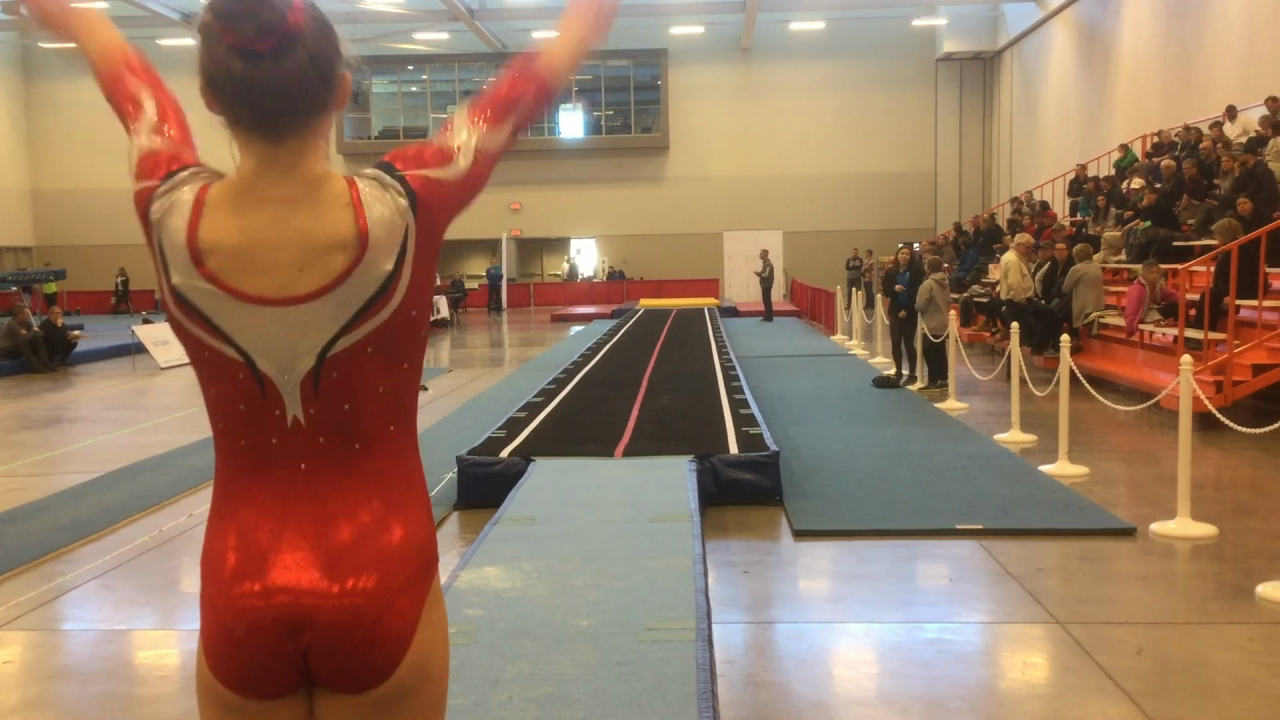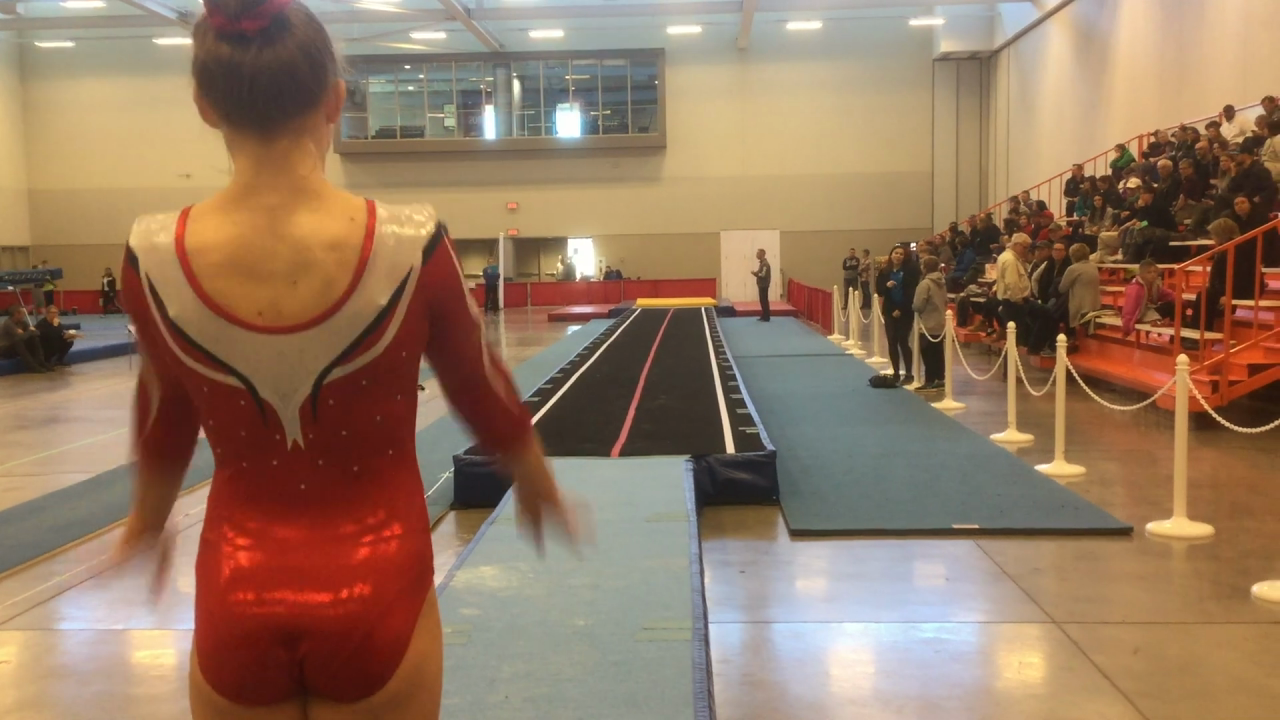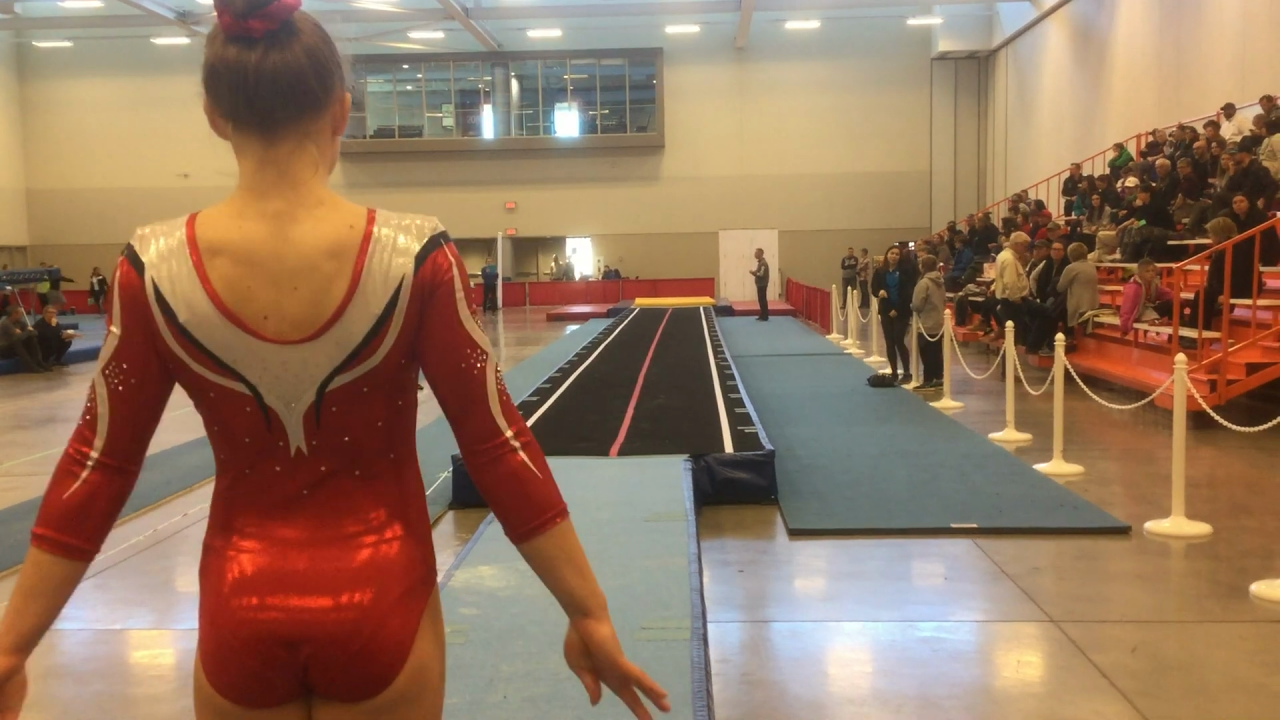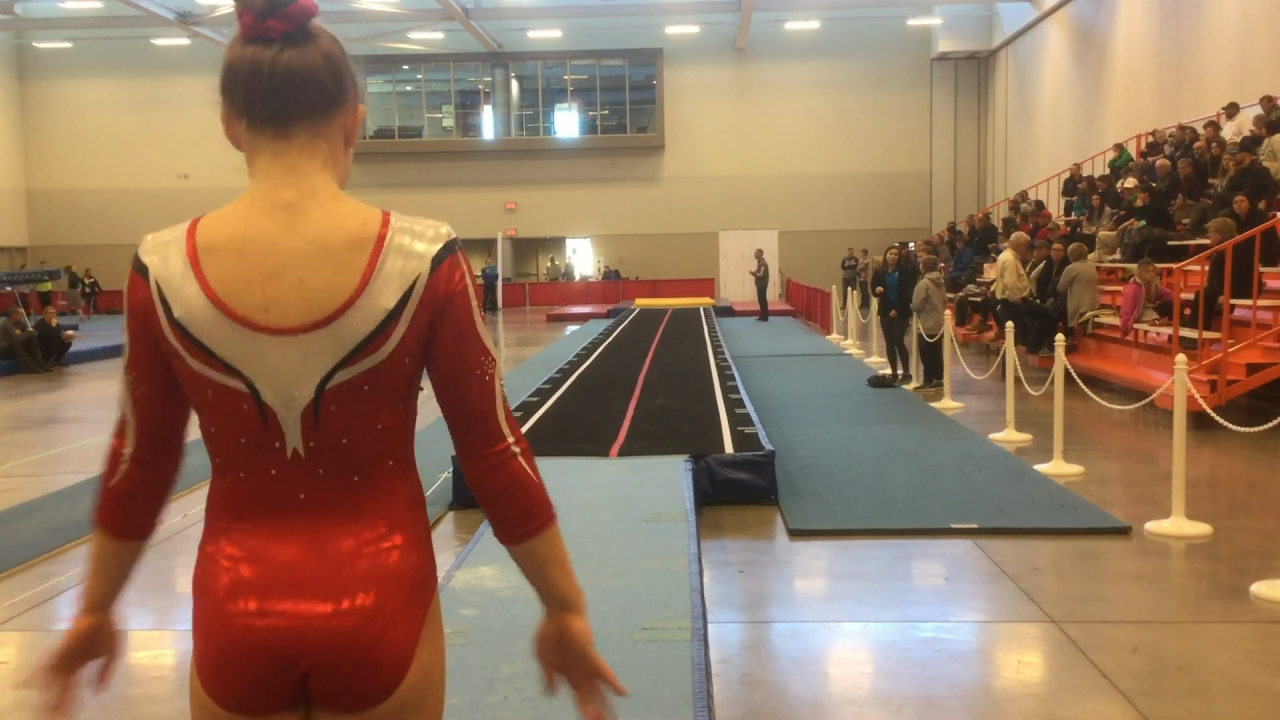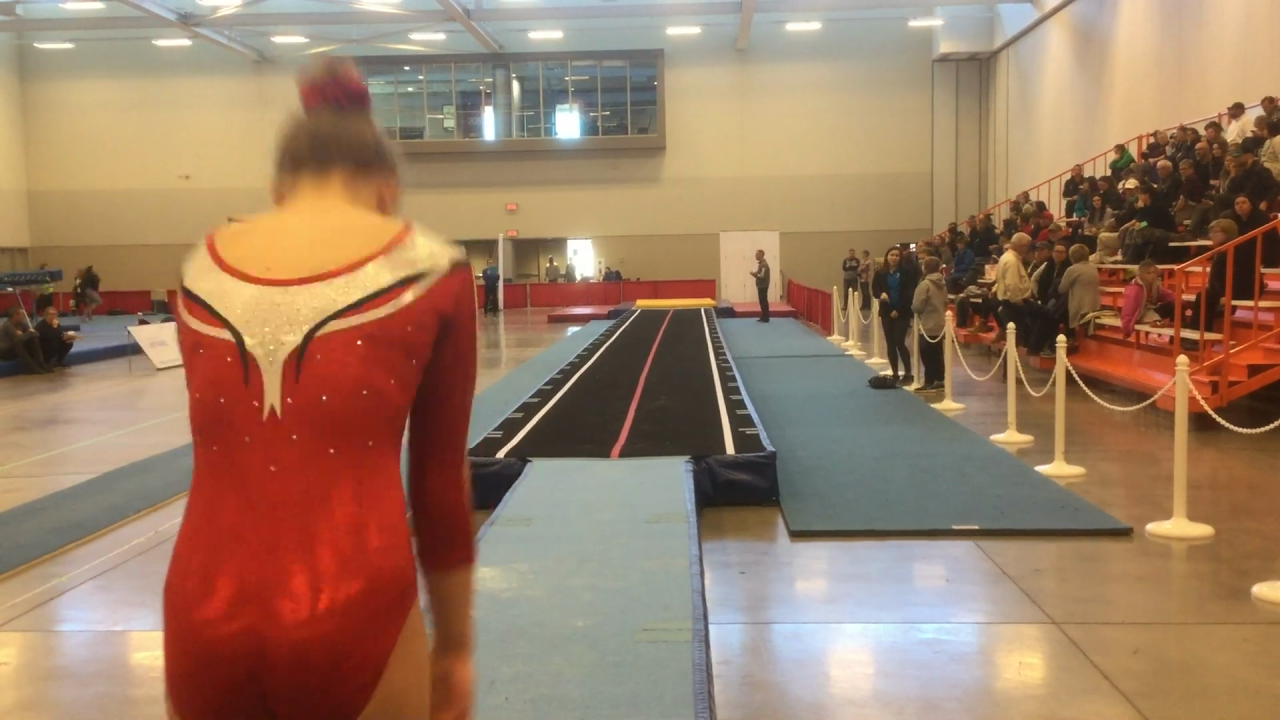
dt=0.2s
person 1, frame 1
left shoulder: (174, 217)
right shoulder: (402, 210)
left elbow: (135, 85)
right elbow: (518, 91)
left hip: (241, 600)
right hip: (380, 592)
person 1, frame 2
left shoulder: (155, 256)
right shoulder: (410, 244)
left elbow: (163, 421)
right elbow: (483, 395)
left wrist: (147, 518)
right wrist: (538, 482)
left hip: (239, 609)
right hip: (377, 603)
person 1, frame 3
left shoulder: (155, 264)
right shoulder: (413, 256)
left elbow: (98, 462)
right elbow: (499, 448)
right wrist: (590, 615)
left hip: (243, 613)
right hip: (379, 605)
person 1, frame 4
left shoulder: (162, 268)
right shoulder: (421, 259)
left elbow: (140, 460)
right elbow: (494, 451)
left wrist: (94, 612)
right wrist: (566, 608)
left hip: (237, 618)
right hip: (377, 612)
person 1, frame 5
left shoulder: (205, 269)
right shoulder: (432, 271)
right elbow: (441, 480)
right wrist: (453, 647)
left hip: (208, 620)
right hip: (352, 612)
